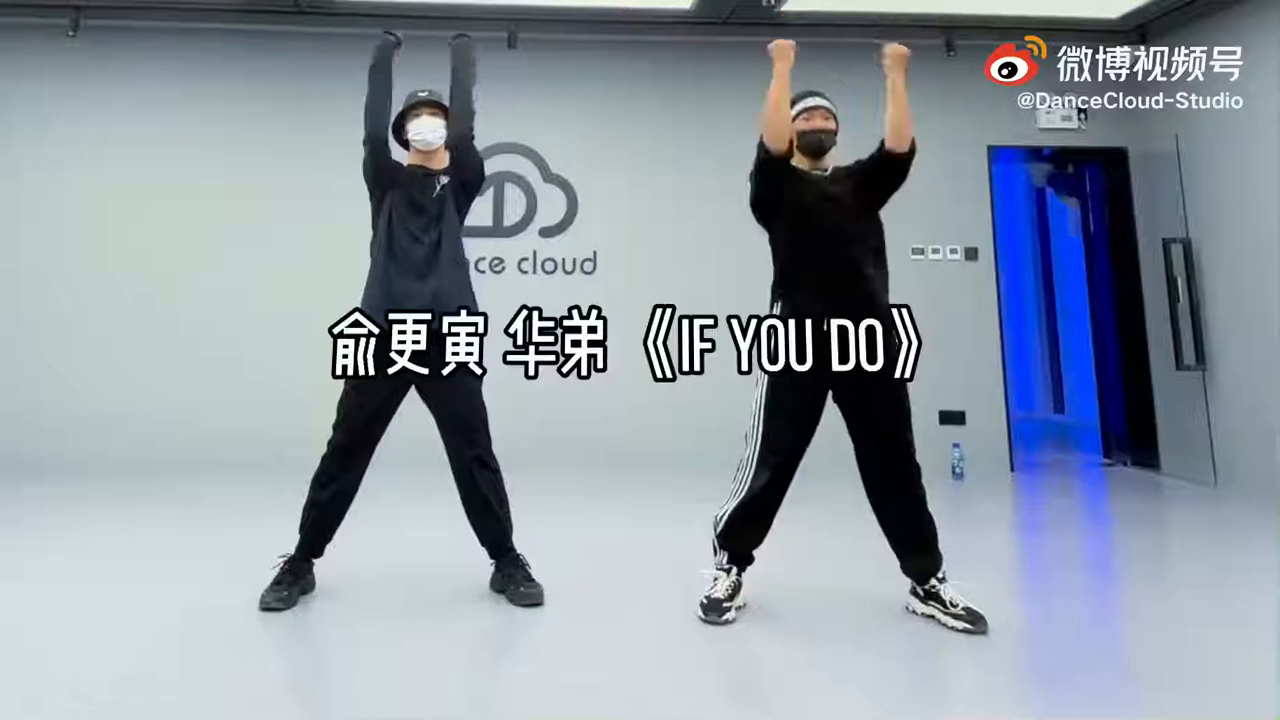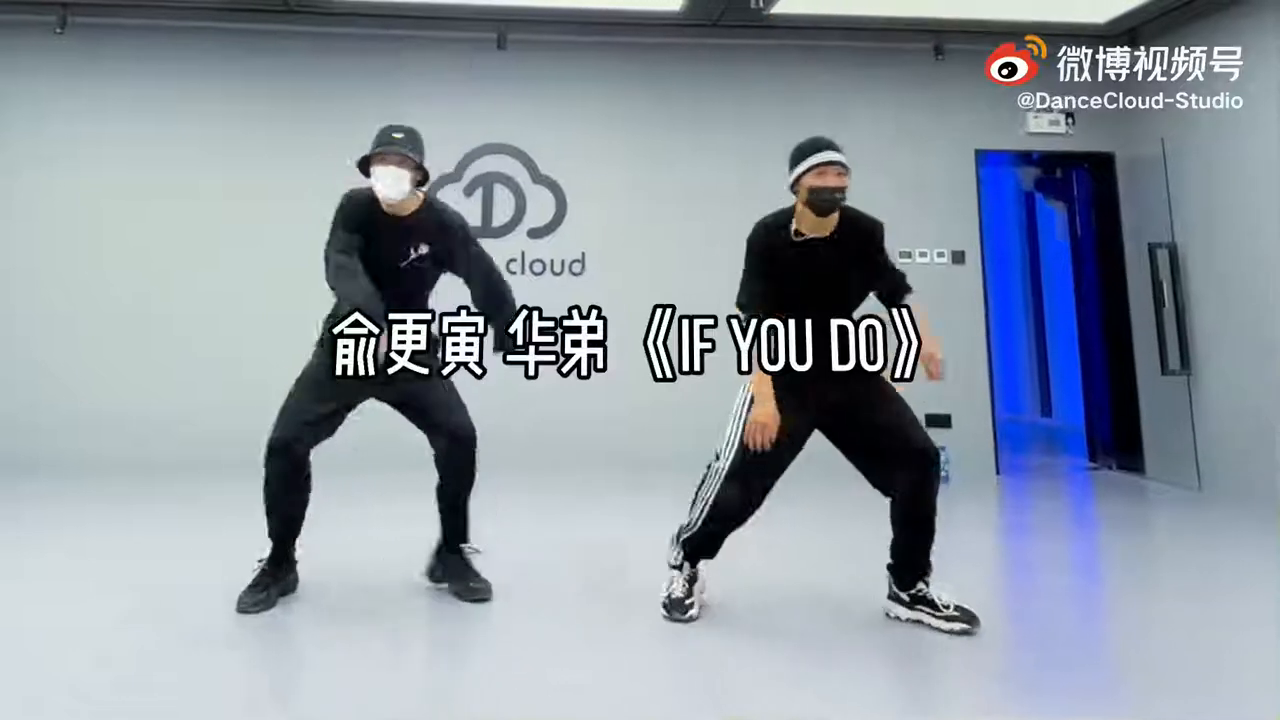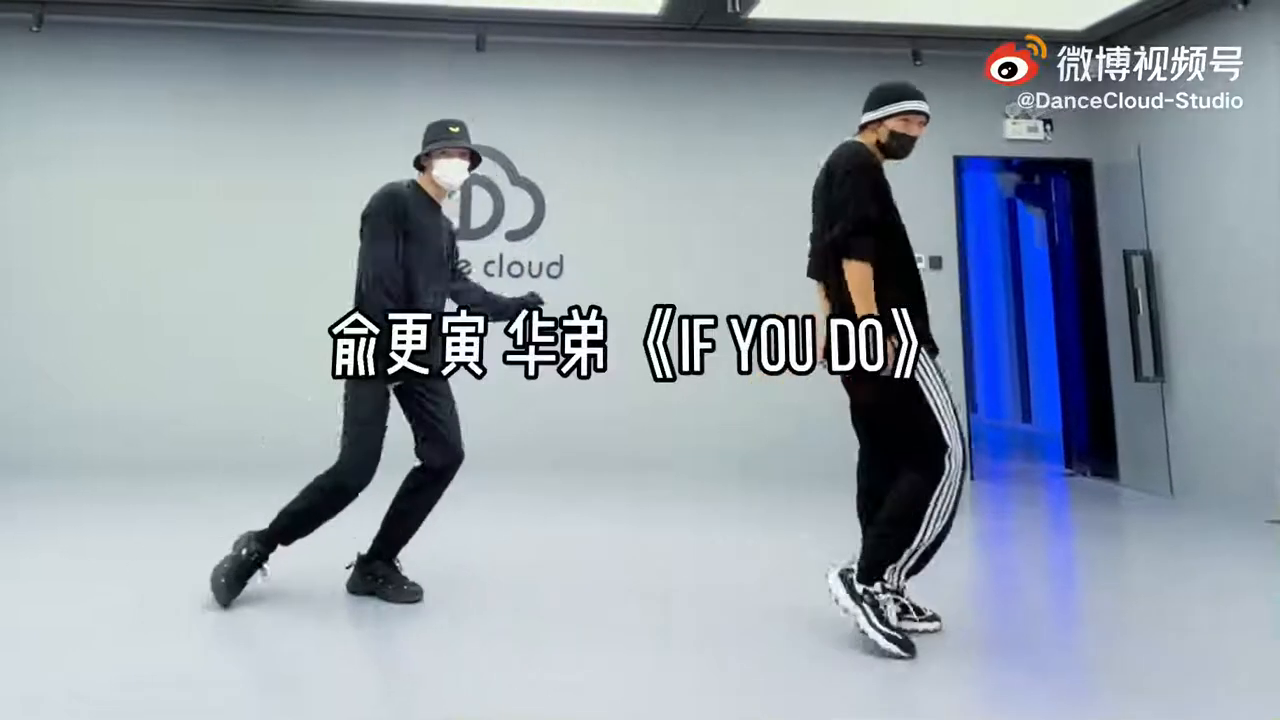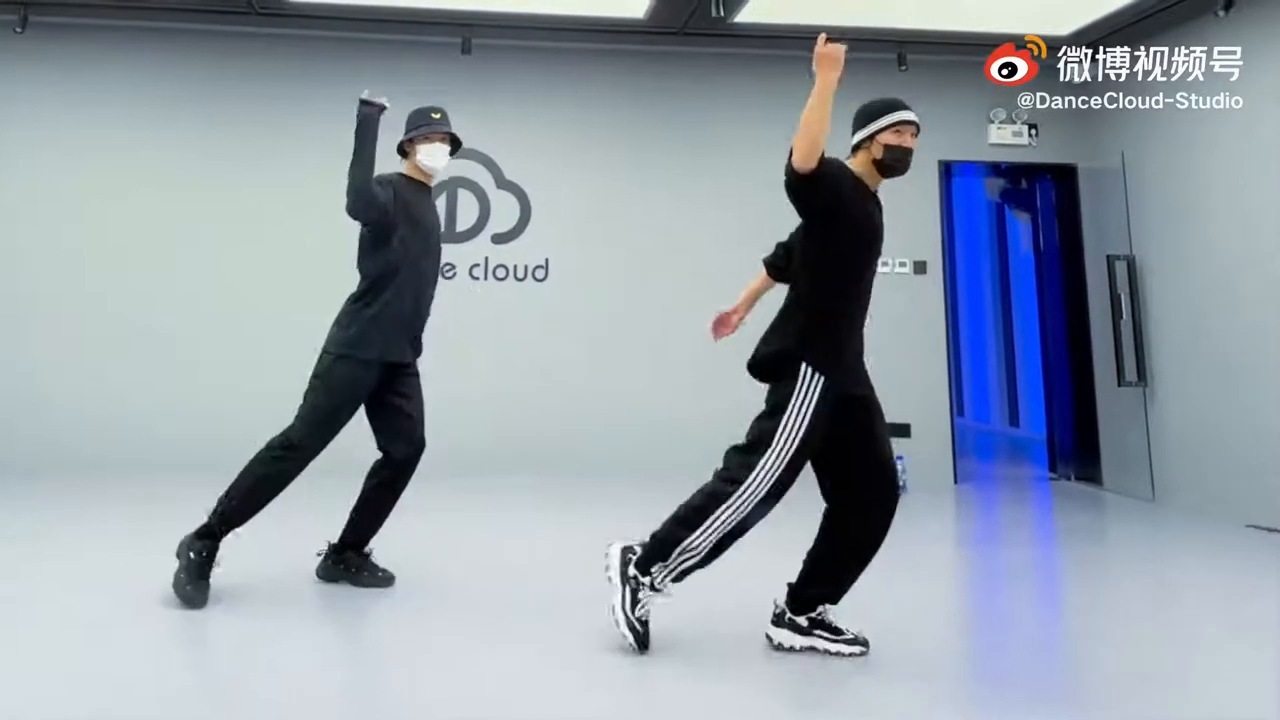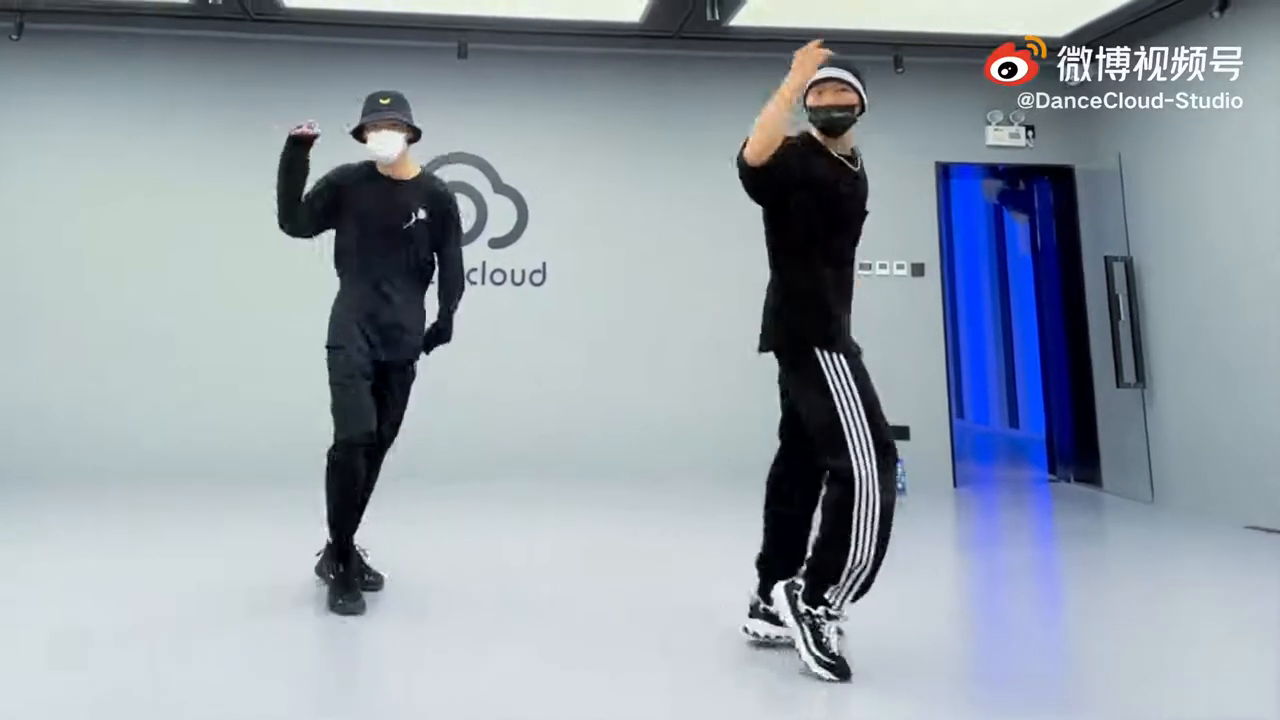
dt=0.7s
person 1, frame 1
left shoulder: (862, 182)
right shoulder: (776, 185)
left elbow: (900, 147)
right elbow: (771, 146)
left wrist: (896, 74)
right wrist: (782, 68)
left knee: (892, 462)
right knee: (770, 459)
left ankle: (927, 582)
right ankle: (729, 568)
person 1, frame 2
left shoulder: (866, 230)
right shoulder: (767, 236)
left elbow: (889, 285)
right elbow: (757, 319)
left wrist: (925, 340)
right wrist: (764, 398)
left hip: (847, 371)
right hip: (787, 372)
left knee: (915, 462)
right knee: (736, 466)
left ankle: (909, 588)
right ankle: (685, 565)
person 1, frame 3
left shoulder: (844, 171)
right shoulder: (855, 163)
left elbow: (821, 263)
right elbow: (853, 248)
left wrist: (833, 330)
right wrist: (871, 324)
right hip: (889, 334)
left knee: (888, 464)
right knee: (942, 459)
left ankle: (879, 588)
right ankle: (869, 579)
person 1, frame 4
left shoulder: (866, 203)
right shoulder: (834, 188)
left elbow: (789, 255)
right elbow: (801, 162)
left wrist: (743, 305)
right wrist: (825, 83)
left hip: (844, 370)
right hip: (809, 364)
left knee: (874, 493)
right knee: (758, 478)
left ankle: (801, 614)
right ankle: (643, 567)
person 1, frame 5
left shoulder: (854, 169)
right shoulder: (793, 159)
right elbow: (753, 156)
right wrist: (793, 80)
left hip: (825, 331)
right hip: (808, 332)
left knee: (802, 458)
right knee: (866, 469)
left ankle: (774, 600)
right ankle: (815, 601)
person 2, frame 1
left shoulder: (462, 182)
right shoulder: (386, 180)
left elbow: (463, 135)
right elbow: (373, 132)
left wrist: (464, 62)
right wrist: (382, 62)
left hip: (448, 338)
right hip: (383, 337)
left knee: (473, 454)
right knee: (346, 451)
left ankle: (506, 562)
right ankle: (301, 564)
person 2, frame 2
left shoulder: (444, 224)
right shoulder: (354, 208)
left elbow: (488, 281)
right elbow: (342, 269)
left wrist: (510, 341)
right wrist: (368, 314)
left hip: (410, 356)
right hip: (345, 348)
left knee: (458, 436)
right knee: (286, 444)
left ankle: (452, 554)
right ankle: (280, 564)
person 2, frame 3
left shoulder: (442, 224)
right shoulder: (392, 200)
left elbow: (455, 286)
right elbow: (376, 278)
left wrist: (515, 306)
right wrist: (385, 347)
left hip: (424, 356)
right hip: (375, 351)
left knee: (445, 456)
right knee: (355, 470)
left ankle: (376, 564)
right ankle: (261, 544)
person 2, frame 4
left shoulder: (425, 199)
right shoulder: (391, 191)
right elbow: (359, 204)
right wrist: (367, 120)
left hip: (399, 353)
right hip: (359, 347)
left knee: (406, 451)
right knee: (300, 442)
left ankle: (346, 554)
right ankle: (204, 544)
person 2, frame 5
left shoulder: (436, 196)
right shoulder: (346, 183)
left elbow: (450, 266)
right elbow: (294, 222)
left wrist: (444, 323)
right wrist: (295, 152)
left hip: (401, 343)
right hip: (351, 338)
left knee: (374, 448)
right knee: (353, 441)
left ankle: (339, 551)
right ankle: (341, 564)
